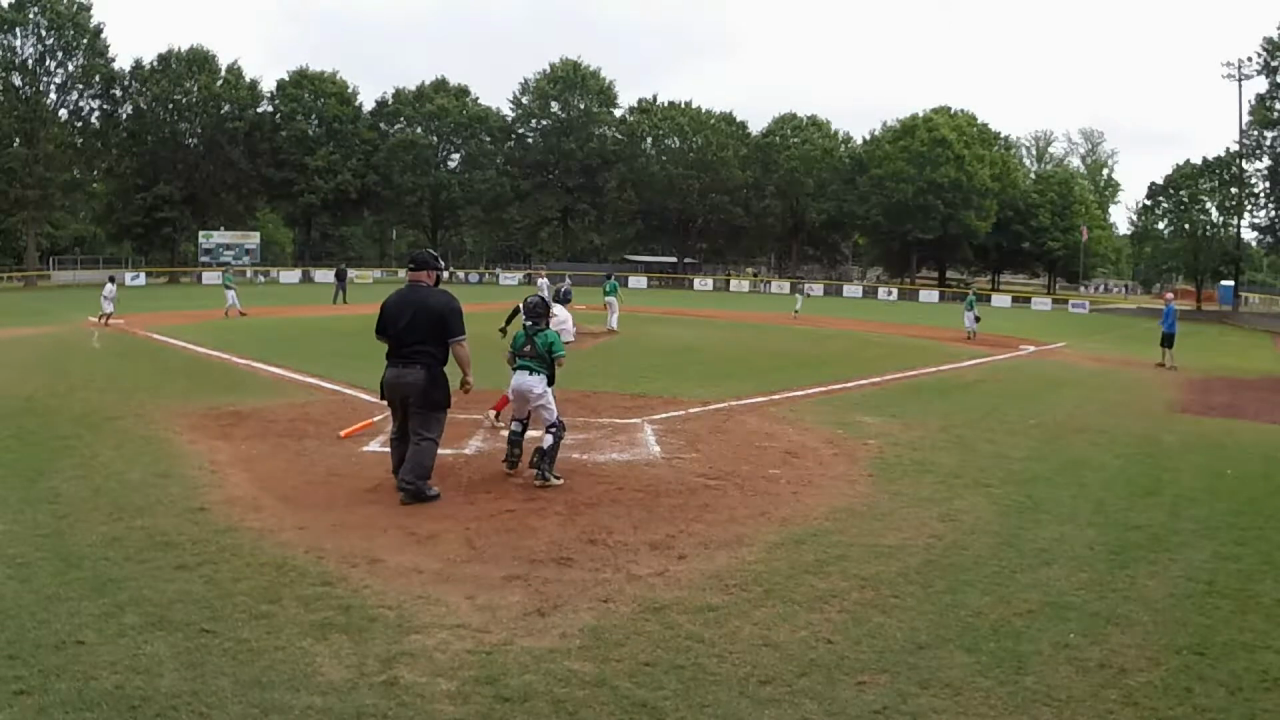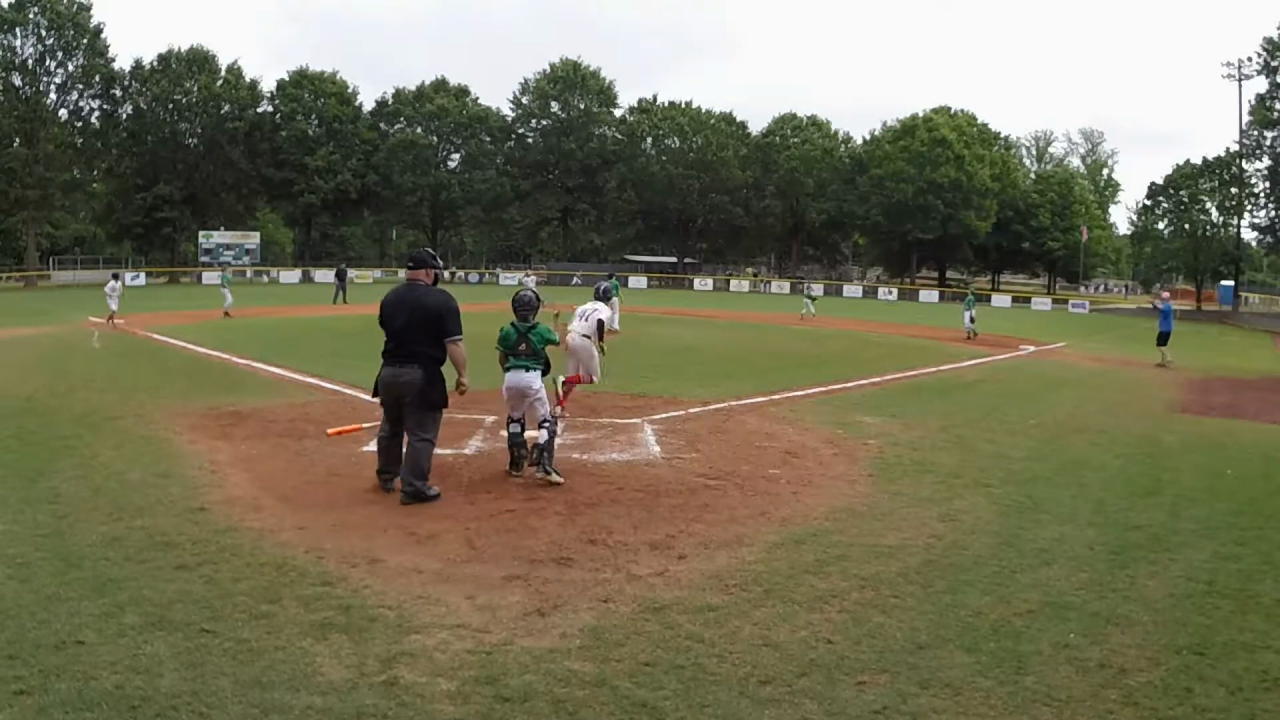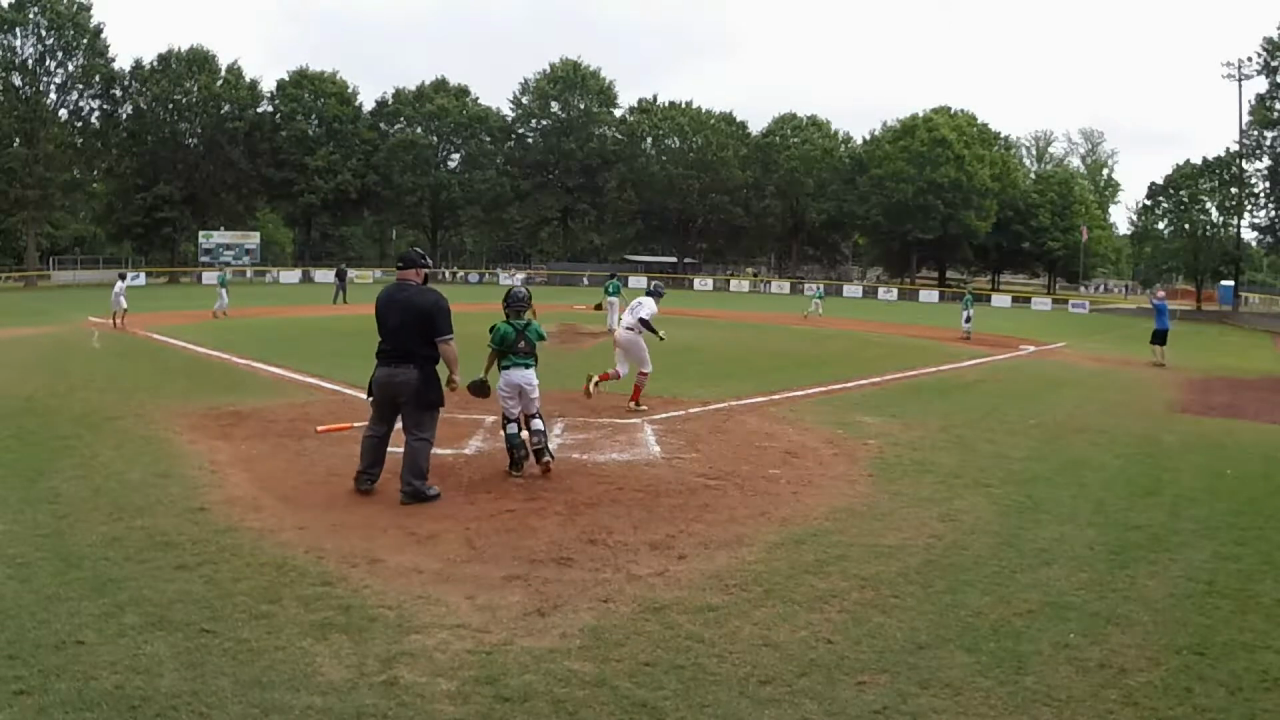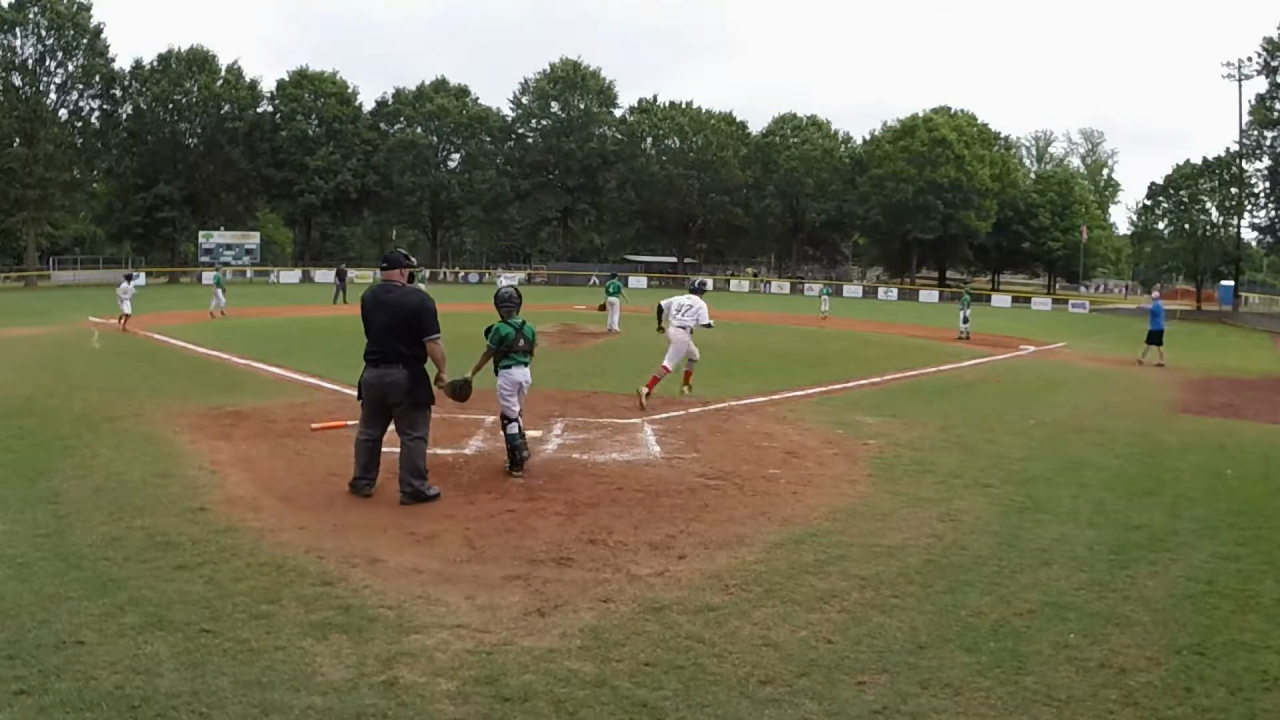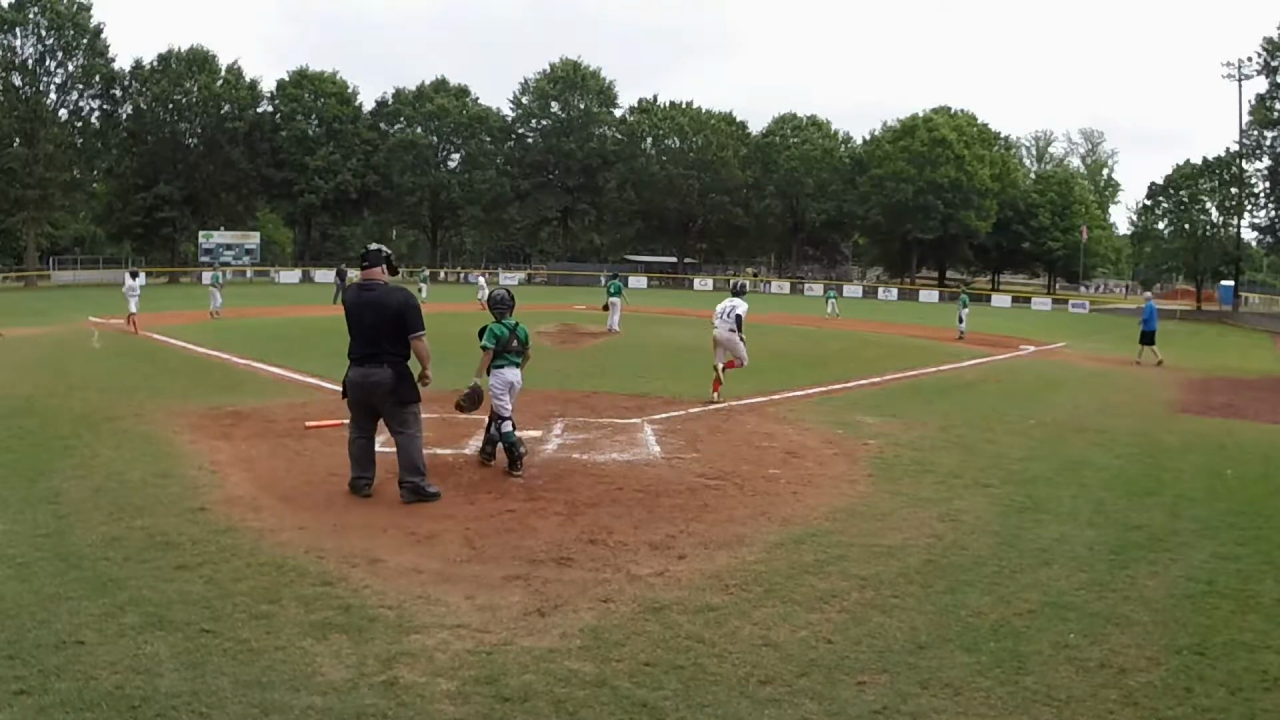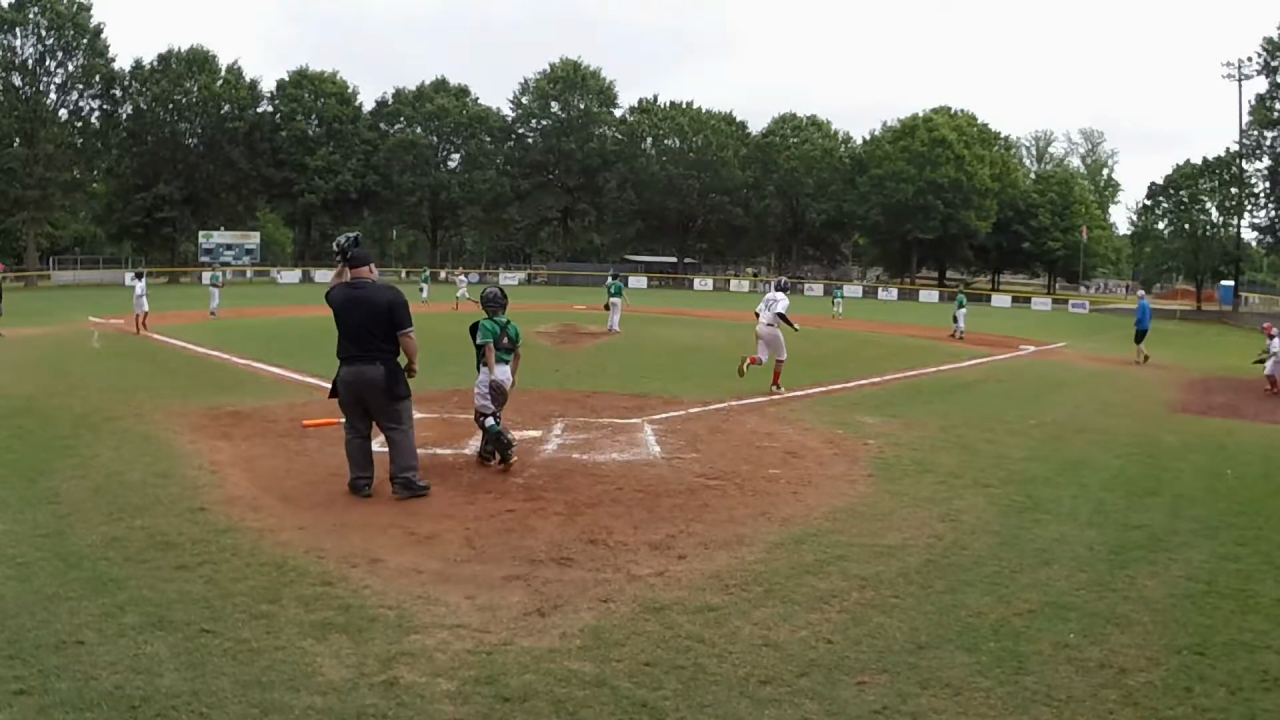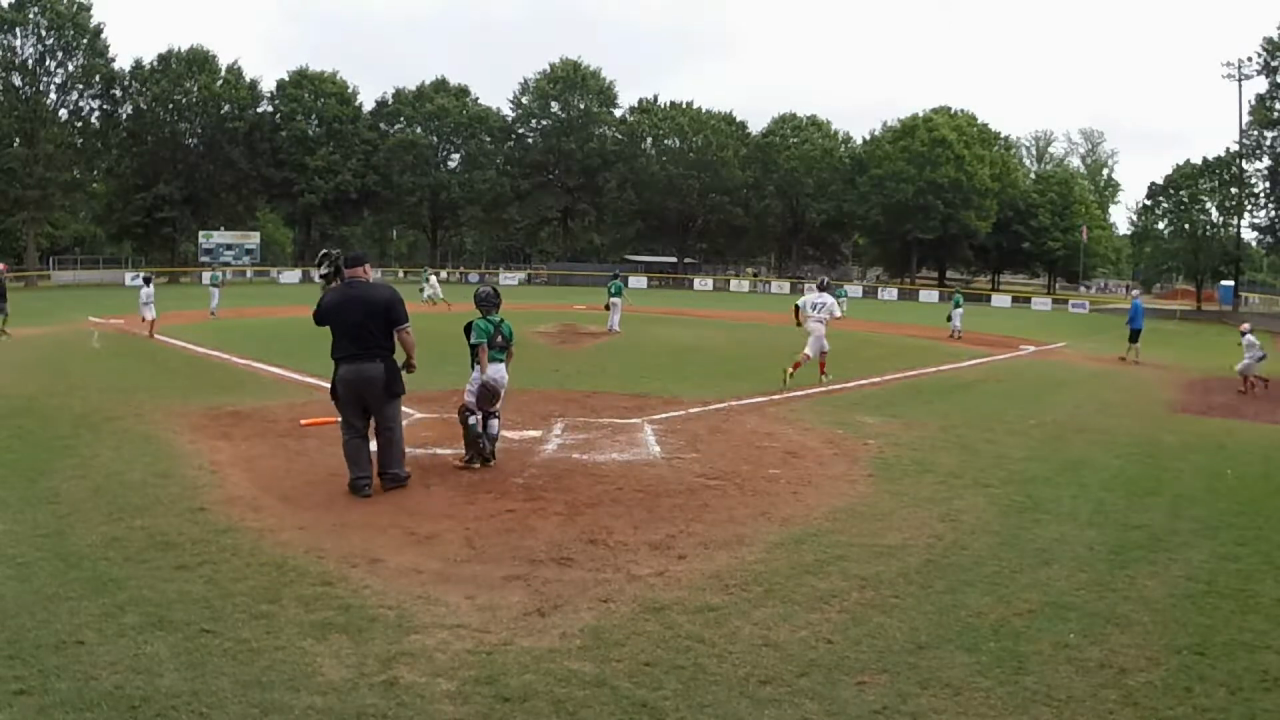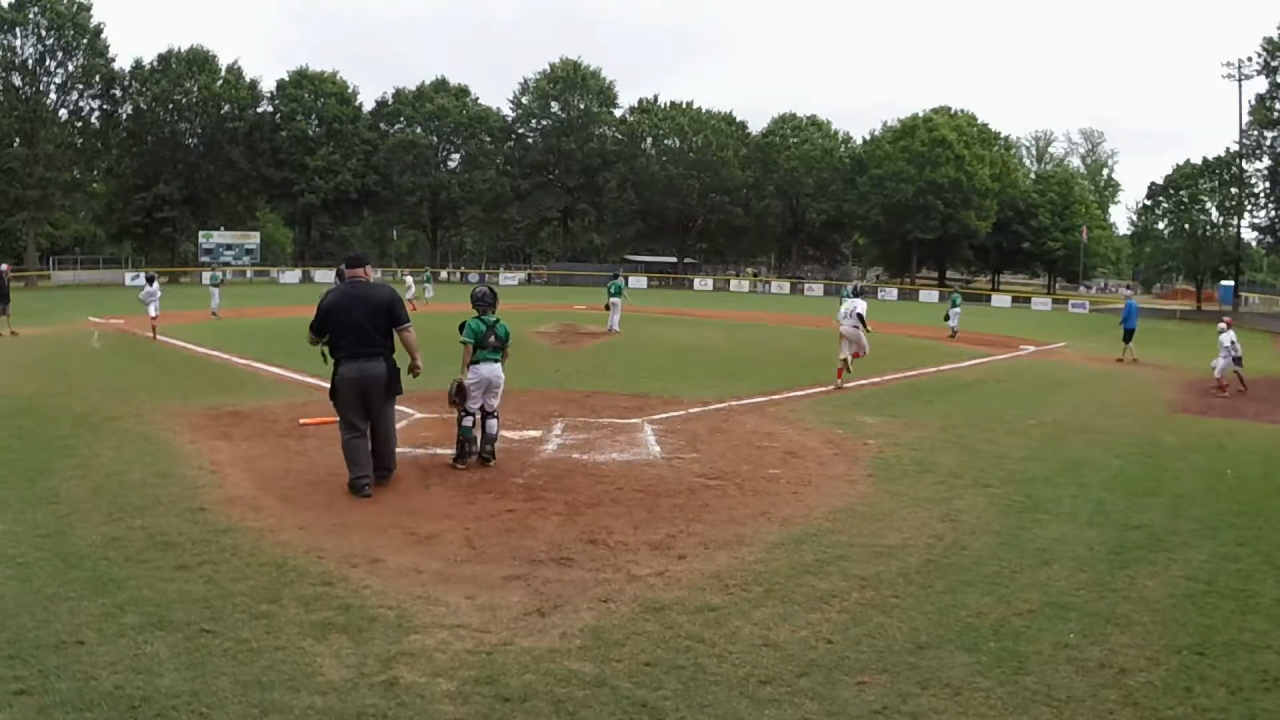
dt=0.2s
person 1, frame 1
left shoulder: (392, 300)
right shoulder: (444, 300)
left elbow: (381, 336)
right elbow: (458, 343)
right wrist: (467, 374)
left hip: (393, 374)
right hip: (426, 377)
left knee: (401, 430)
right knee: (425, 434)
left ankle: (403, 478)
right ankle: (413, 487)
person 1, frame 2
left shoulder: (391, 297)
right shoulder: (442, 300)
right elbow: (454, 343)
right wrist: (462, 375)
left hip: (390, 373)
right hip: (423, 376)
left knee: (390, 428)
right knee: (421, 435)
left ankle: (387, 477)
right ankle: (413, 488)
person 1, frame 3
left shoulder: (384, 296)
right shoulder: (433, 299)
right elbow: (445, 342)
right wrist: (453, 372)
left hip: (384, 372)
right hip: (417, 376)
left knee: (378, 428)
right knee: (419, 434)
left ankle: (365, 478)
right ankle: (414, 488)
person 1, frame 4
left shoulder: (369, 296)
right shoulder: (418, 299)
right elbow: (433, 341)
left wrist: (401, 290)
right wrist: (442, 371)
left hip: (373, 374)
right hip: (407, 376)
left knee: (369, 431)
right knee: (414, 434)
left ankle: (362, 482)
right ankle: (413, 488)
person 1, frame 5
left shoulder: (351, 295)
right shoulder: (401, 296)
right elbow: (417, 339)
left wrist: (366, 273)
right wrist: (426, 368)
left hip: (358, 374)
right hip: (392, 375)
left knee: (360, 432)
right knee: (407, 432)
left ankle: (361, 482)
right ankle: (414, 485)
person 1, frame 6
left shoulder: (339, 295)
right shoulder: (390, 294)
right elbow: (406, 336)
left wrist: (342, 265)
right wrist: (412, 362)
left hip: (349, 372)
right hip: (383, 372)
left knee: (356, 431)
right knee: (399, 427)
left ankle: (361, 482)
right ankle: (405, 481)
person 1, frame 7
left shoulder: (331, 297)
right shoulder: (386, 293)
left elbow: (318, 318)
right elbow: (404, 332)
right wrist: (411, 357)
left hip: (346, 371)
right hip: (380, 370)
left knee: (353, 430)
right knee: (389, 426)
left ankle: (361, 482)
right ankle: (392, 475)
person 1, frame 8
left shoulder: (331, 298)
right shoulder: (386, 293)
left elbow: (314, 337)
right elbow: (405, 330)
left wrist: (324, 340)
right wrist: (415, 358)
left hip: (346, 370)
right hip: (380, 368)
left knee: (353, 429)
right knee: (384, 425)
left ankle: (360, 481)
right ankle: (383, 471)
person 2, frame 1
left shoulder: (520, 333)
right shoulder: (551, 335)
left elbow: (510, 359)
right elbow: (560, 362)
left hip: (517, 380)
right hip: (537, 383)
left knee: (519, 419)
right knee: (554, 427)
left ankle: (512, 462)
right ankle: (543, 473)
person 2, frame 2
left shoulder: (507, 330)
right shoulder: (542, 330)
left elbow: (501, 358)
right elbow: (557, 341)
left hip: (511, 378)
right hip: (533, 379)
left knee: (515, 419)
right knee: (546, 422)
left ankle: (516, 464)
right ankle: (544, 467)
person 2, frame 3
left shoulder: (502, 328)
right shoulder: (533, 326)
left elbow: (493, 354)
right elbow: (544, 337)
left wrist: (485, 373)
right wrist: (537, 318)
left hip: (508, 376)
right hip: (529, 375)
left knee: (510, 419)
right knee: (533, 415)
left ankle: (517, 464)
right ankle: (543, 454)
person 2, frame 4
left shoulder: (500, 328)
right shoulder: (528, 327)
left elbow: (488, 354)
left wrist: (472, 373)
left hip: (508, 375)
right hip: (525, 373)
left knee: (509, 418)
right knee: (515, 414)
left ankle: (517, 464)
right ankle: (521, 455)
person 2, frame 5
left shoulder: (493, 328)
right shoulder: (521, 329)
left elbow: (488, 355)
right elbow: (526, 355)
left wrist: (478, 378)
left hip: (499, 375)
right hip: (516, 374)
left knee: (503, 417)
right knee: (498, 413)
left ankle: (516, 463)
right ankle: (488, 453)
person 2, frame 6
left shoulder: (485, 325)
right shoulder: (512, 327)
left elbow: (489, 350)
right elbow: (517, 354)
left wrist: (491, 375)
right wrist: (513, 375)
left hip: (490, 372)
right hip: (506, 372)
left knee: (483, 414)
right knee: (493, 412)
left ankle: (507, 451)
right ankle: (488, 453)
person 2, frame 7
left shoulder: (479, 324)
right shoulder: (506, 325)
left elbow: (483, 351)
right elbow: (510, 353)
left wrist: (484, 375)
left hip: (484, 371)
right hip: (500, 371)
left knee: (468, 411)
right knee: (492, 412)
left ankle: (474, 456)
right ankle: (488, 455)
person 2, frame 8
left shoulder: (472, 324)
right shoulder: (502, 326)
left elbow: (468, 350)
right elbow: (506, 353)
left wrist: (462, 373)
left hip: (478, 370)
right hip: (497, 370)
left knee: (467, 412)
right knee: (491, 412)
left ankle: (462, 457)
right ankle: (487, 454)
